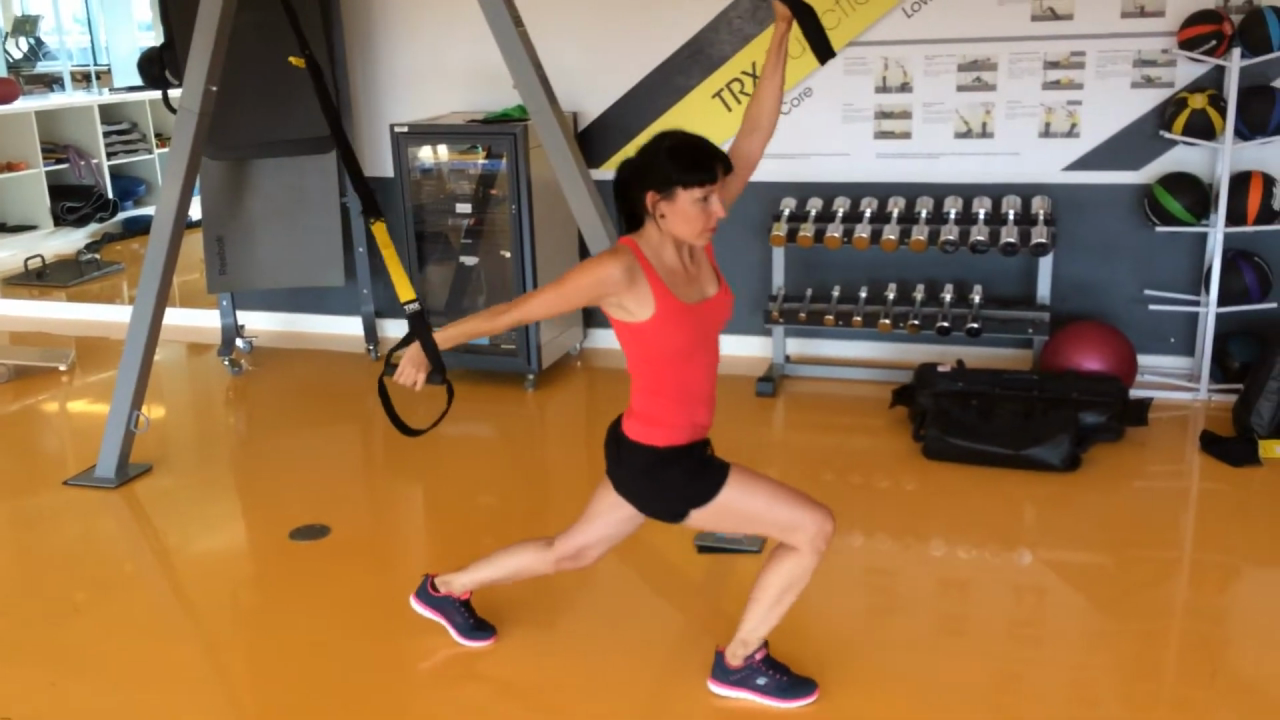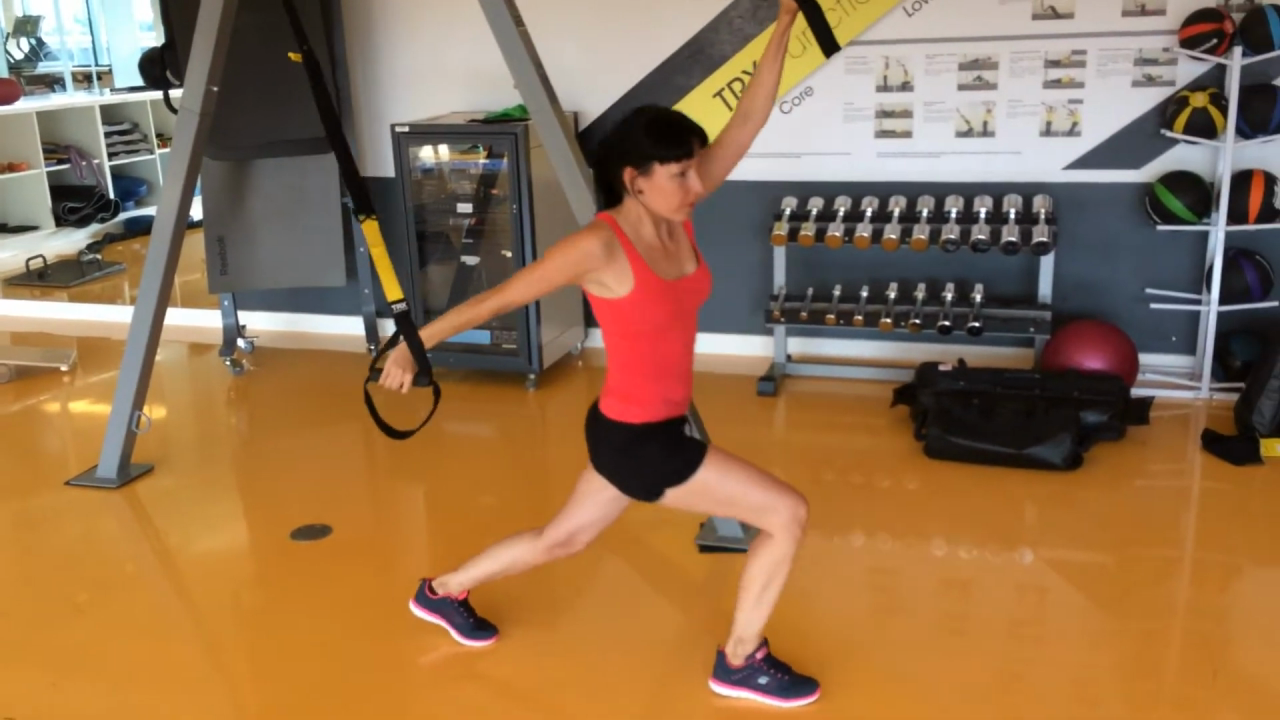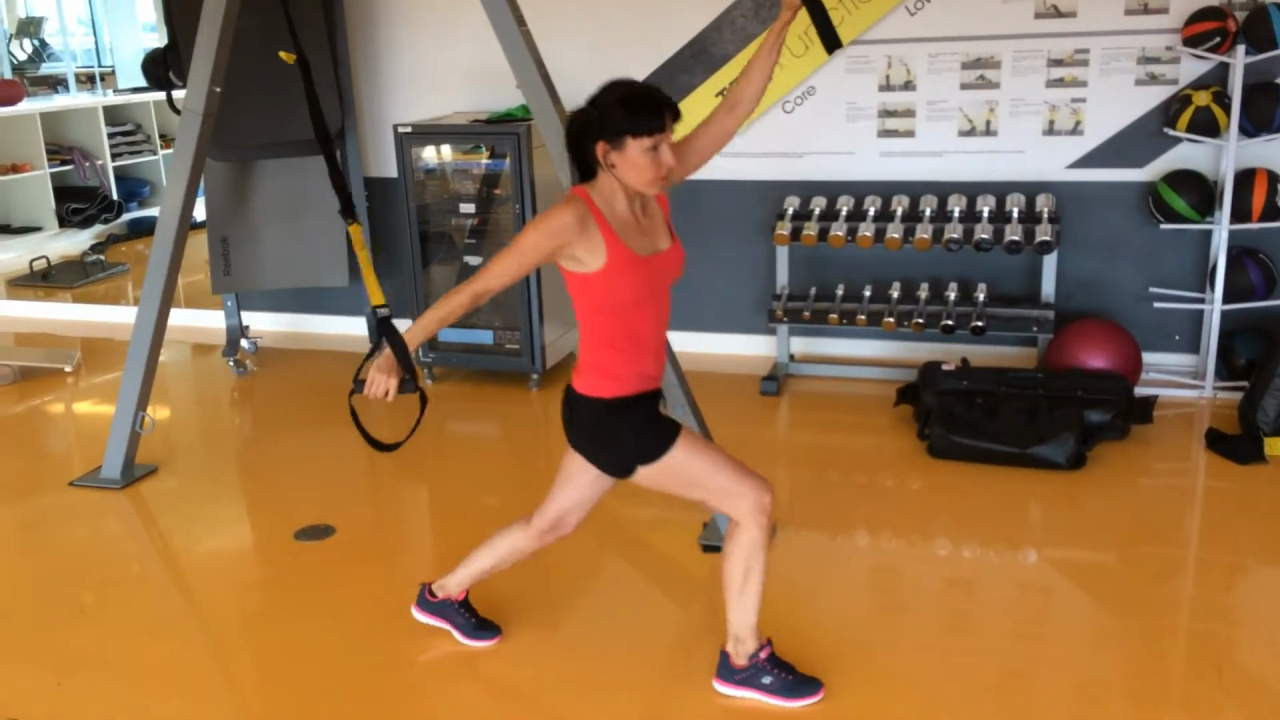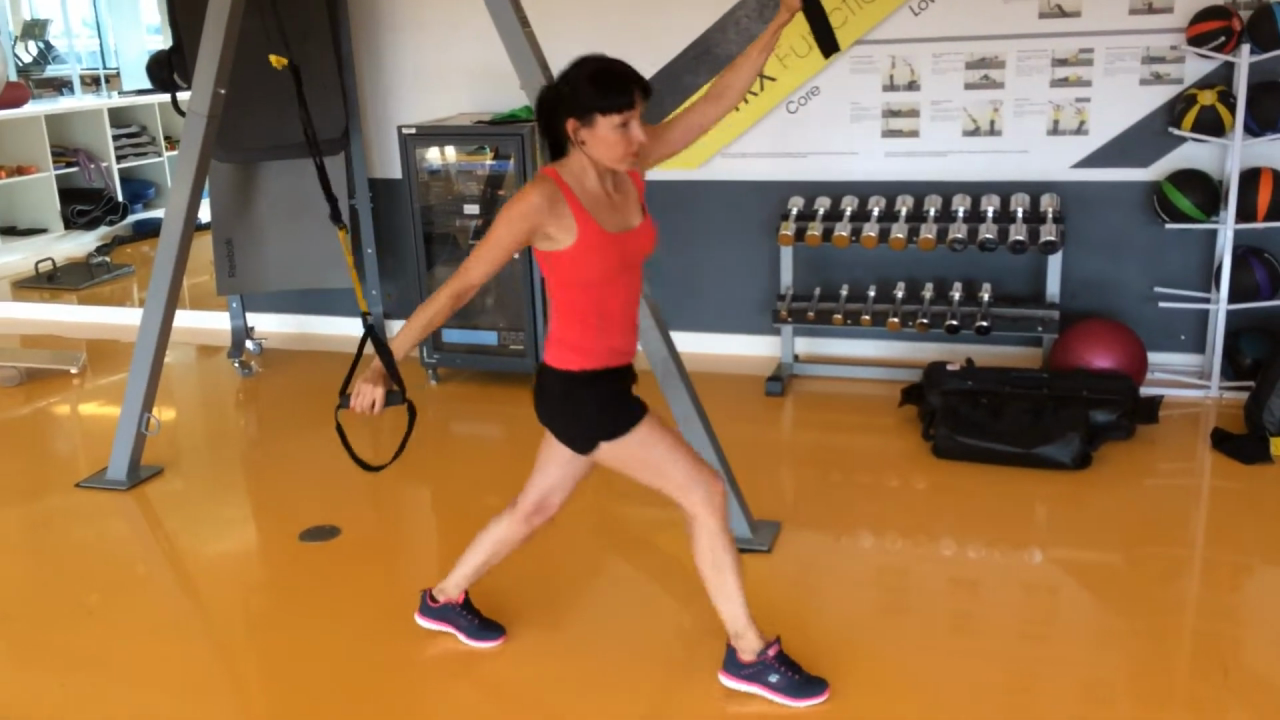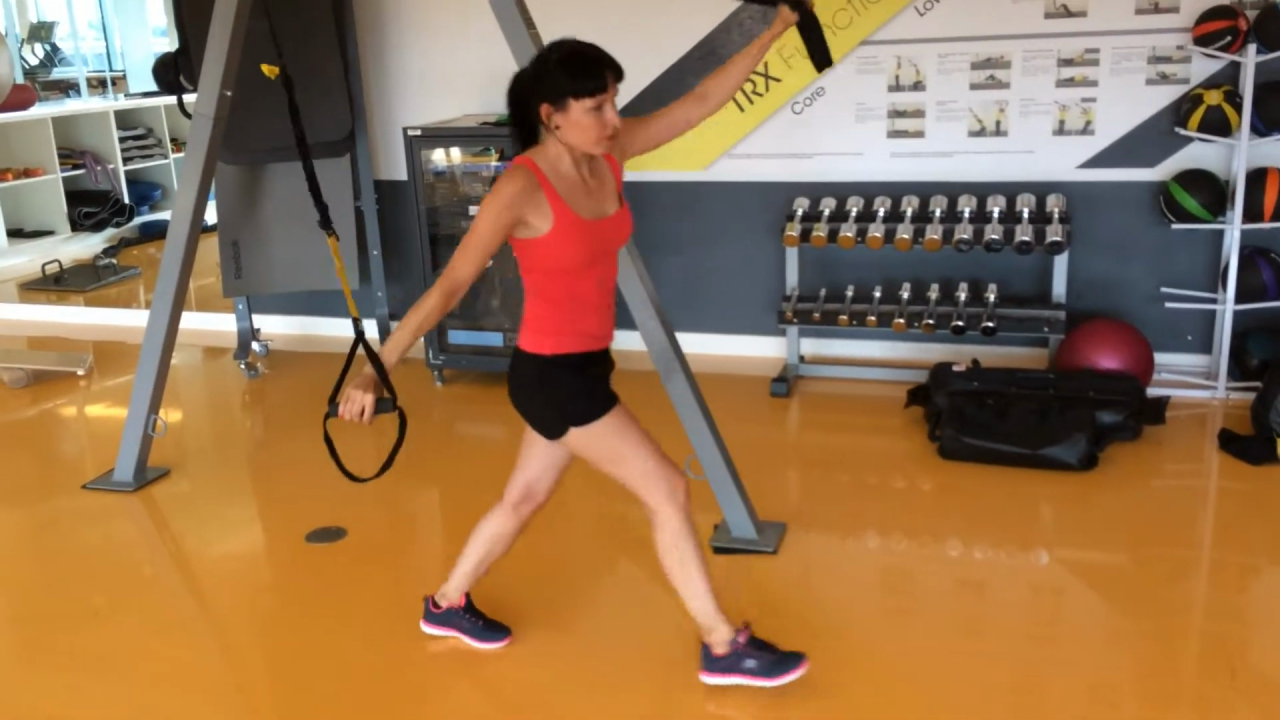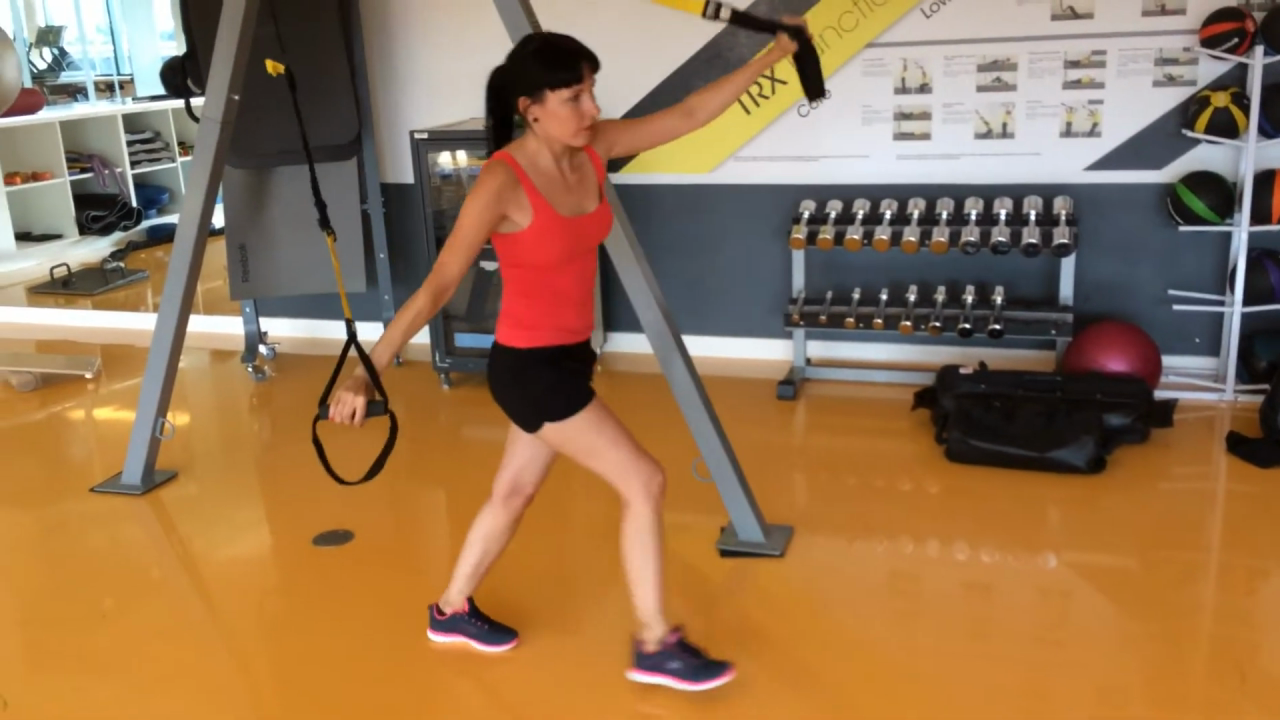
dt=0.1s
person 1, frame 1
left shoulder: (692, 237)
right shoulder: (619, 270)
left elbow: (755, 136)
right elbow: (512, 310)
right wrist: (429, 344)
left hip: (676, 450)
right hip: (658, 462)
left knee: (570, 550)
right knee: (812, 527)
left ankle: (444, 590)
right ankle: (740, 661)
person 1, frame 2
left shoulder: (672, 210)
right shoulder: (598, 245)
left elbow: (746, 124)
right elbow: (498, 297)
right wrist: (413, 347)
left hip: (642, 421)
right hip: (638, 436)
left knee: (563, 538)
right knee: (786, 514)
left ankle: (441, 592)
right ankle: (740, 659)
person 1, frame 3
left shoulder: (650, 186)
right shoulder: (573, 218)
left elbow: (733, 112)
right elbow: (477, 287)
right wrist: (398, 350)
left hip: (632, 401)
right hip: (608, 412)
left knee: (549, 523)
right knee: (753, 501)
left ankle: (441, 595)
right ankle: (743, 659)
person 1, frame 4
left shoulder: (627, 166)
right shoulder: (542, 200)
left elbow: (714, 104)
right elbow: (460, 285)
right wrist: (386, 360)
left hip: (603, 378)
right hip: (579, 389)
left knee: (535, 507)
right knee: (706, 496)
left ankle: (443, 600)
right ankle: (750, 655)
person 1, frame 5
left shoulder: (606, 153)
right shoulder: (520, 187)
left elbow: (701, 102)
right elbow: (450, 285)
right wrist: (378, 369)
left hip: (583, 365)
right hip: (551, 374)
left knee: (524, 497)
right knee: (668, 491)
left ankle: (446, 605)
right ankle: (723, 644)
person 1, frame 6
left shoulder: (590, 149)
right shoulder: (499, 184)
left elbow: (684, 114)
right elbow: (437, 286)
left wrist: (765, 61)
right wrist: (368, 371)
left hip: (566, 355)
right hip: (529, 367)
left knee: (513, 493)
right knee: (645, 485)
left ankle: (451, 610)
right ankle: (656, 643)
